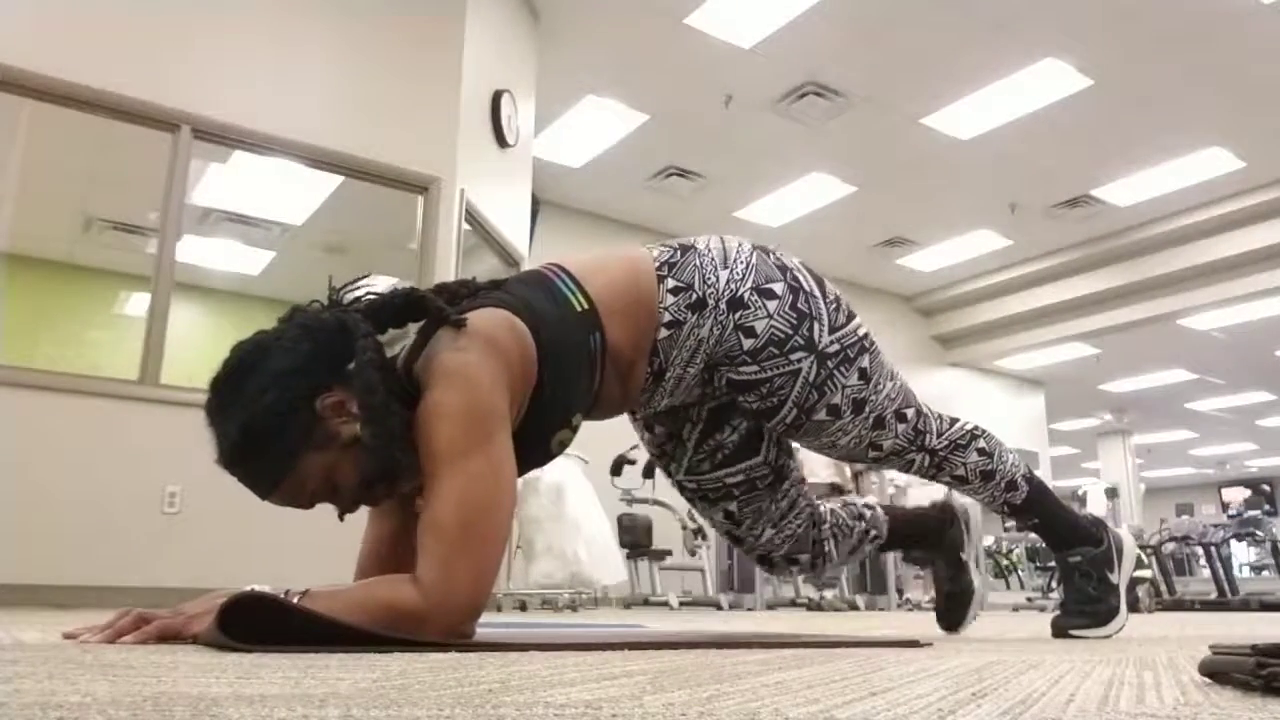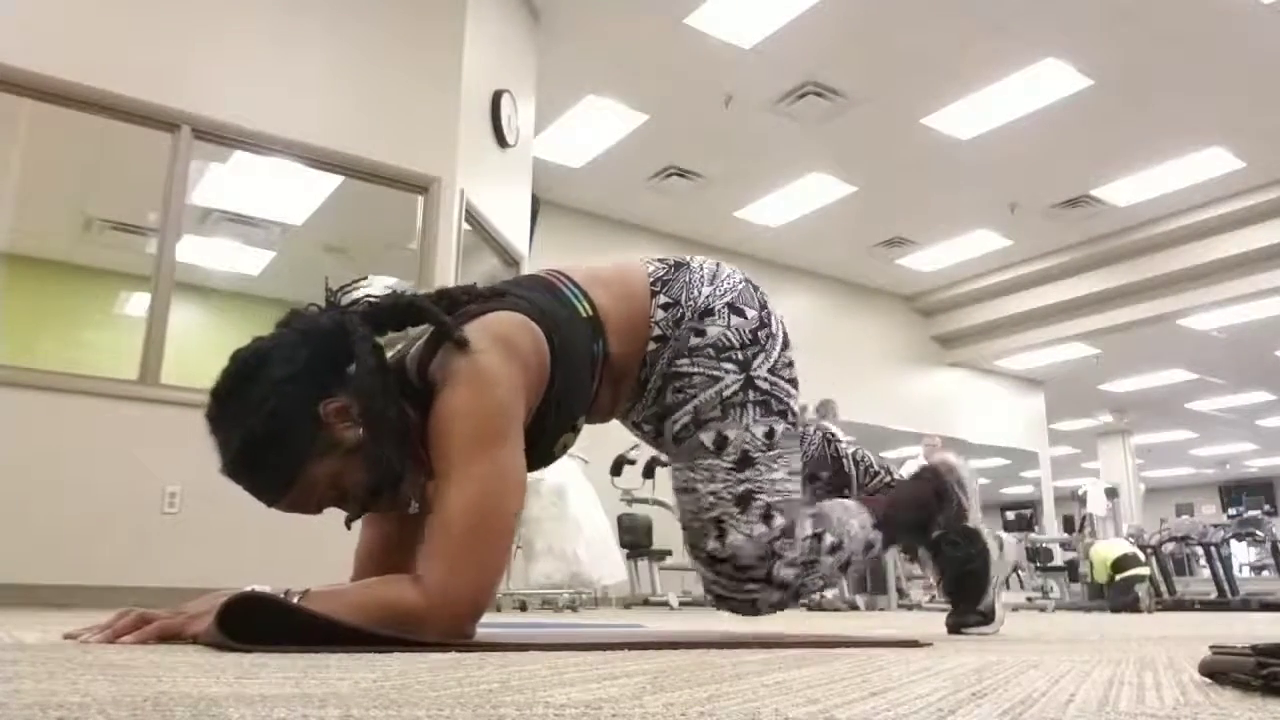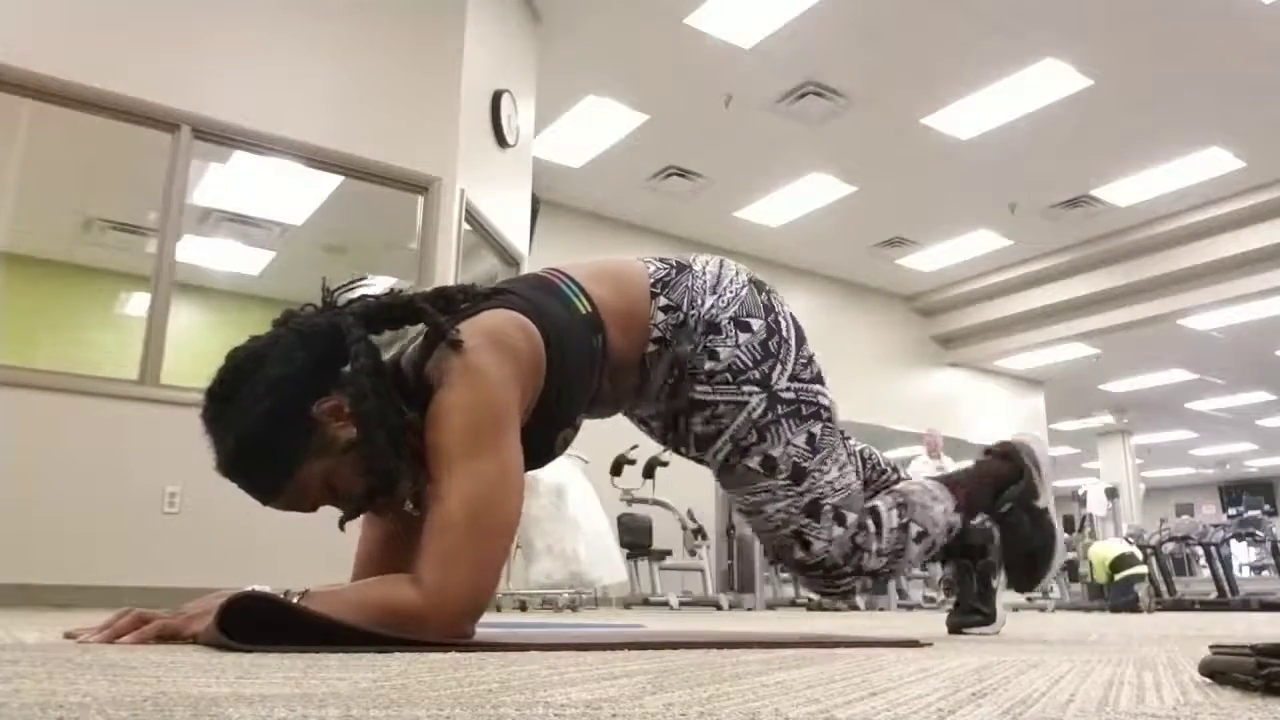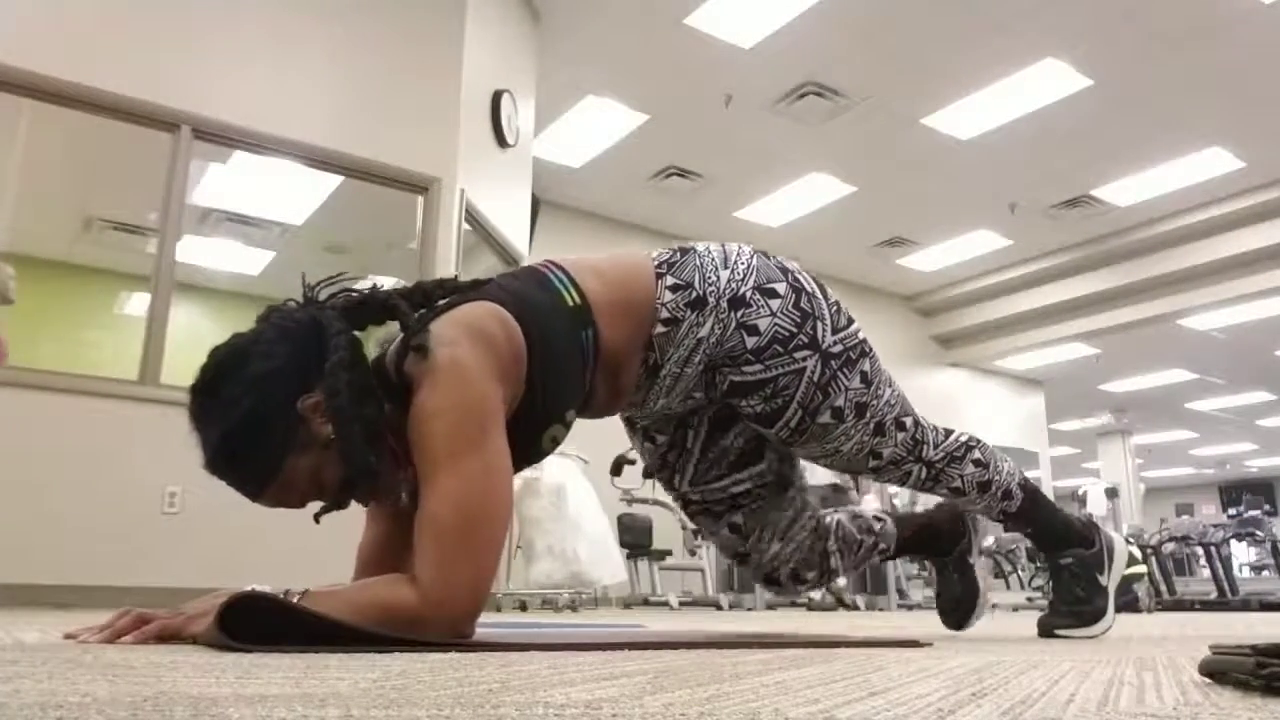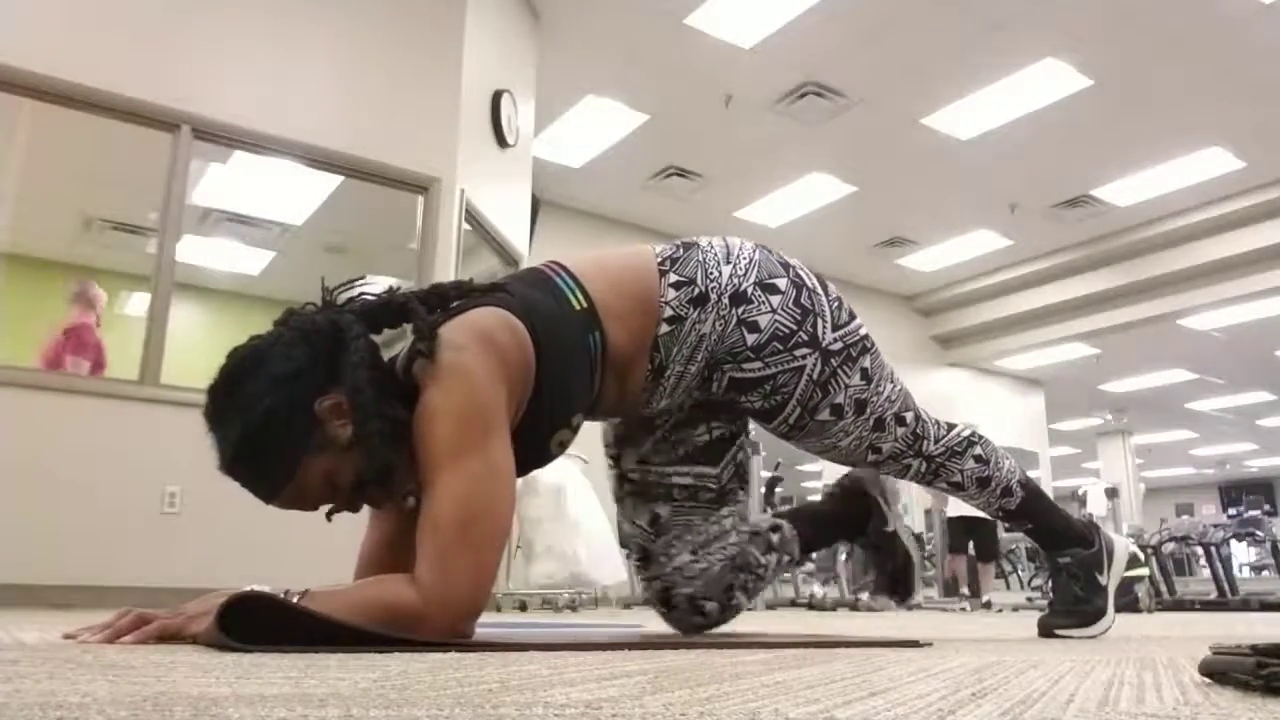
dt=0.5s
person 1, frame 1
left shoulder: (456, 378)
right shoulder: (401, 405)
left elbow: (444, 605)
right elbow: (384, 591)
left hip: (745, 313)
right hip: (681, 389)
left knee: (912, 439)
right knee: (784, 540)
left ankle: (1088, 543)
right ankle: (931, 534)
person 1, frame 2
left shoulder: (471, 383)
right shoulder: (394, 405)
left elbow: (443, 607)
right elbow: (378, 584)
left hip: (709, 318)
right hip: (655, 373)
left knee: (758, 563)
right knee: (811, 480)
left ankle: (928, 502)
right ankle: (963, 555)
person 1, frame 3
left shoulder: (467, 379)
right shoulder: (397, 404)
left elbow: (443, 606)
right elbow: (379, 589)
left hip: (718, 321)
right hip: (664, 379)
left knee: (833, 544)
right knee: (827, 479)
left ankle: (1000, 477)
right ankle: (976, 548)
person 1, frame 4
left shoulder: (449, 374)
right shoulder: (388, 400)
left elbow: (442, 603)
right elbow: (380, 587)
left hip: (743, 313)
right hip: (675, 391)
left knee: (906, 452)
right knee: (787, 554)
left ankle: (1080, 546)
right ankle: (941, 535)
person 1, frame 5
left shoulder: (457, 377)
right shoulder: (403, 402)
left elbow: (444, 605)
right elbow: (387, 588)
left hip: (743, 310)
right hip: (666, 389)
left knee: (905, 443)
right knee: (696, 595)
left ankle: (1079, 545)
right ankle: (846, 521)
